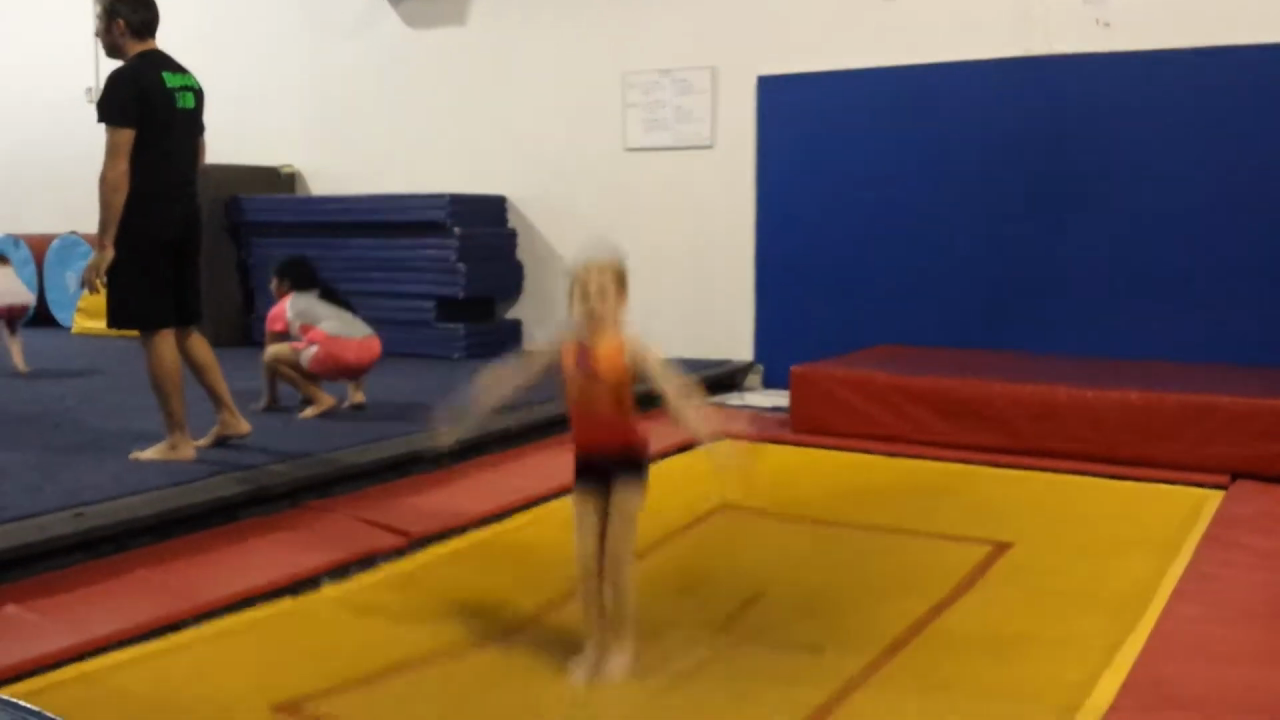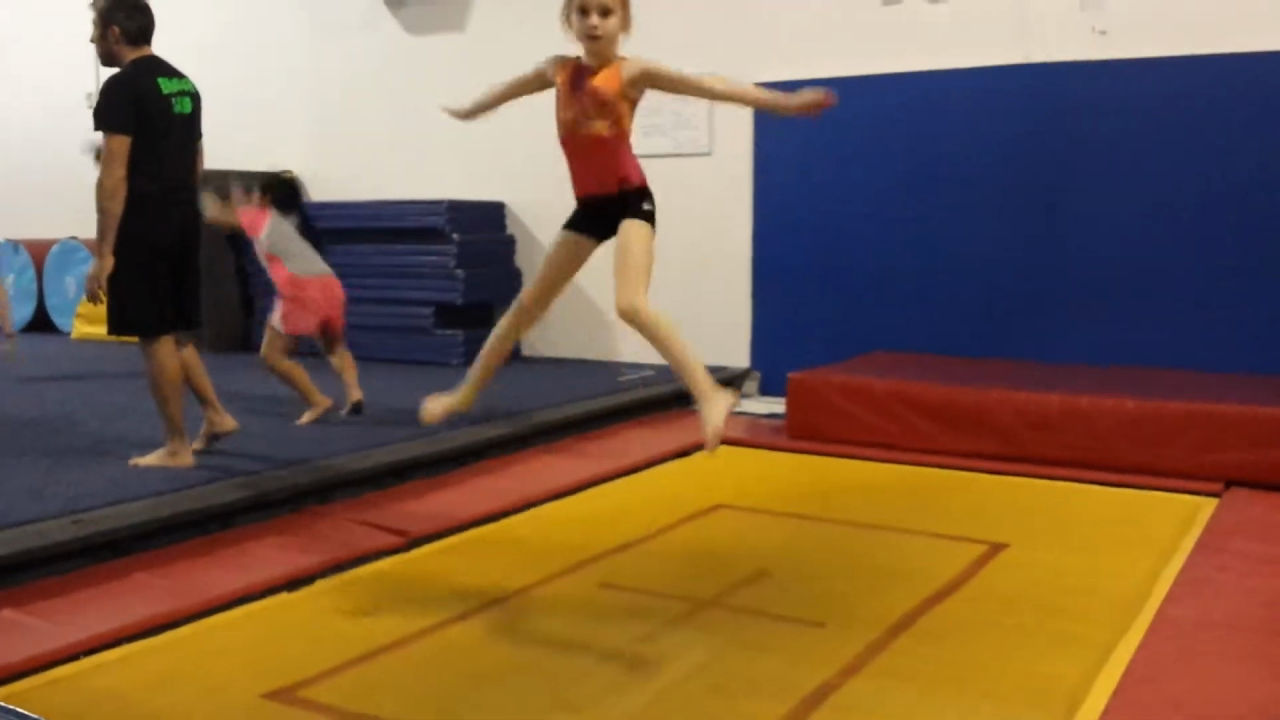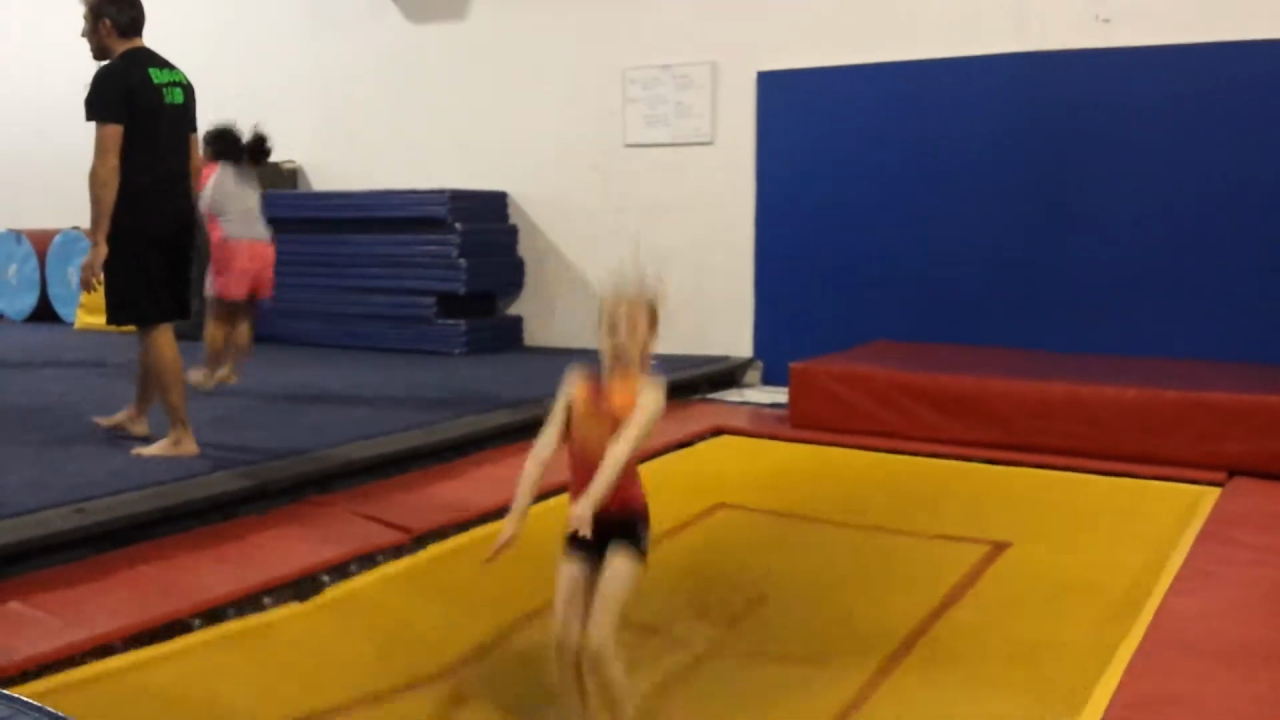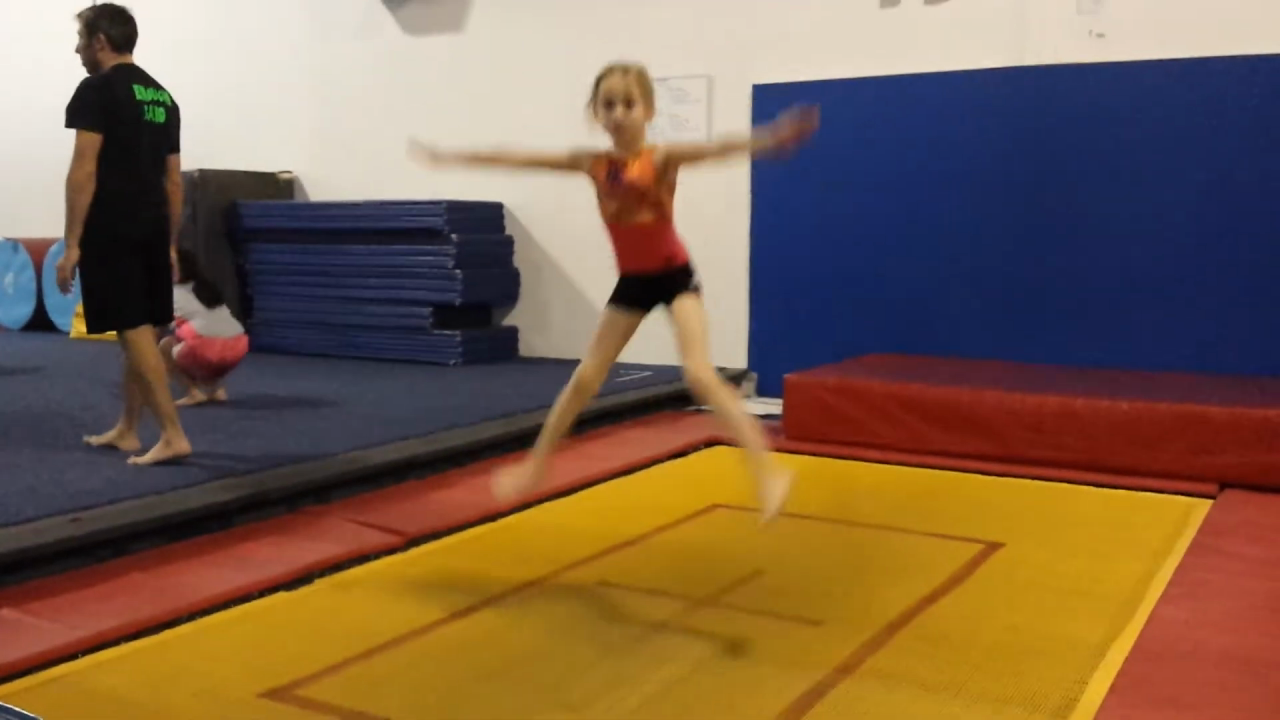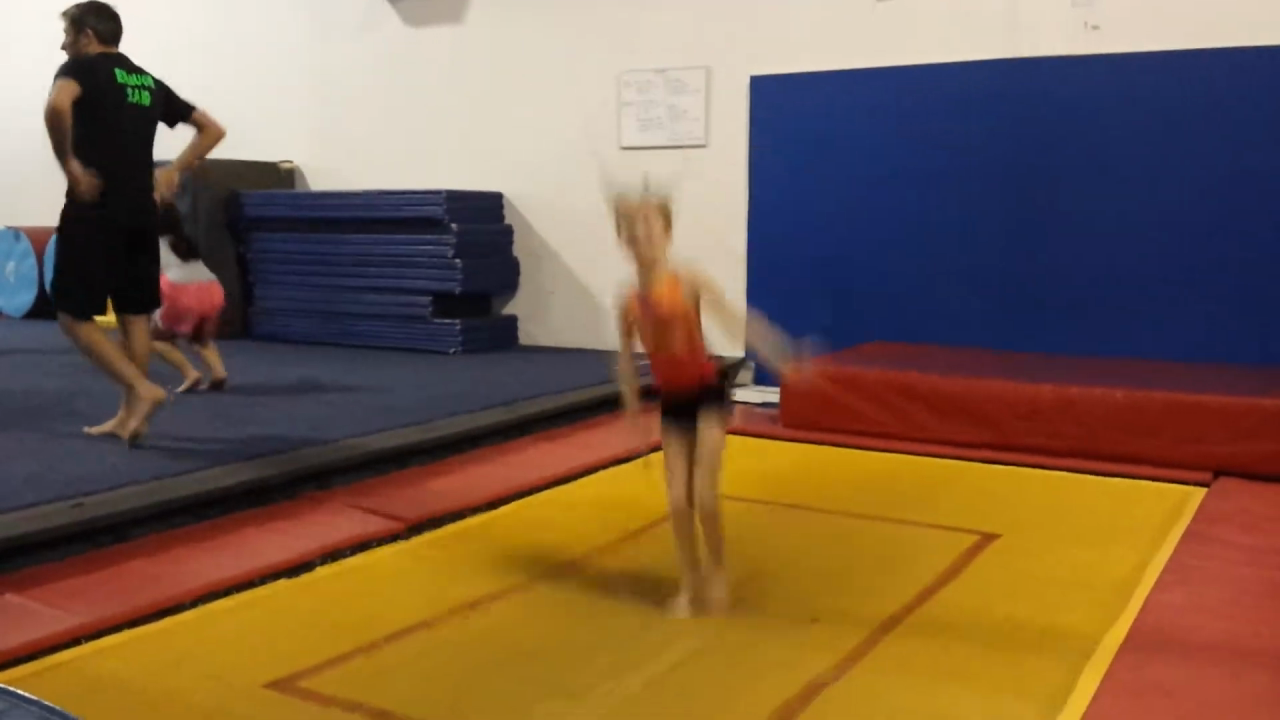
dt=0.4s
person 1, frame 1
left shoulder: (126, 81)
right shoulder: (186, 78)
left elbow: (117, 170)
left wrist: (105, 244)
left hip: (144, 224)
right hip: (184, 218)
left knee: (156, 331)
right knee: (183, 326)
left ankle: (178, 440)
right ankle: (230, 416)
person 1, frame 2
left shoulder: (122, 87)
right shoulder: (184, 83)
left elbow: (114, 177)
left wrist: (104, 253)
left hip: (144, 231)
right hip: (183, 225)
left knee: (155, 338)
right knee: (175, 333)
left ankle: (177, 447)
right ankle: (216, 414)
person 1, frame 3
left shoulder: (114, 77)
right shoulder: (177, 76)
left elbow: (107, 165)
left wrist: (98, 241)
left hip: (138, 220)
right hip: (177, 217)
left knee: (153, 327)
right knee: (158, 323)
left ankle: (180, 435)
right ankle: (137, 415)
person 1, frame 4
left shoulder: (96, 90)
right shoulder: (163, 97)
left elbow: (83, 172)
left wrist: (72, 244)
right wrist: (171, 243)
left hip: (110, 229)
right hip: (150, 229)
left knee: (134, 332)
right knee: (138, 330)
left ankle: (172, 434)
right ankle: (126, 430)
person 1, frame 5
left shoulder: (83, 69)
right shoulder: (151, 83)
left elbow: (57, 106)
right elbow: (213, 130)
left wrist: (69, 164)
right wrist: (174, 171)
left hip: (95, 211)
right hip: (140, 209)
left knee: (74, 316)
right knee: (134, 316)
left ankle: (143, 389)
right ankle: (128, 416)
person 2, frame 1
left shoulder: (630, 349)
right shoulder: (563, 348)
left elbow: (673, 388)
right elbow: (506, 377)
left wrist: (707, 430)
right wrist: (462, 415)
left hip: (625, 460)
right hip: (587, 461)
left knee: (615, 565)
right knee: (585, 564)
left ankle: (621, 642)
right ankle: (595, 645)
person 2, frame 2
left shoulder: (634, 72)
right shoulder: (558, 70)
left elbow: (707, 86)
right elbow: (515, 87)
left wrist: (785, 101)
right wrist: (471, 110)
left hip: (630, 201)
right hip: (588, 207)
left knee: (631, 305)
right knee: (527, 304)
left ankle: (711, 395)
right ankle: (464, 393)
person 2, frame 3
left shoulder: (648, 392)
right shoulder: (576, 385)
left elbow: (625, 444)
right elbow: (544, 447)
left wrist: (593, 499)
right wrist: (515, 516)
left hip: (623, 523)
right hip: (581, 524)
left knee: (596, 643)
right knee: (565, 642)
person 2, frame 4
left shoulder: (663, 158)
right shoulder: (591, 162)
left elbow: (712, 149)
right elbow: (520, 158)
left wrist: (768, 140)
right wrist: (448, 156)
left hip: (674, 277)
right hip: (631, 282)
left knee: (699, 374)
right knee: (587, 377)
left ankle: (767, 469)
right ankle: (536, 464)
person 2, frame 5
left shoulder: (689, 283)
right shoulder: (628, 302)
left elbow: (736, 319)
right elbow: (627, 357)
left wrist: (780, 357)
right wrist: (632, 405)
left hip: (707, 394)
right hip: (673, 400)
left knee: (705, 499)
right knee: (678, 503)
left ankle: (719, 571)
right ankle: (689, 584)
person 3, frame 1
left shoulder: (281, 309)
right shoulder: (322, 298)
left elbow: (269, 351)
left wrist: (270, 396)
left hip: (337, 349)
left knee: (273, 356)
left ankle: (322, 400)
right ankle: (357, 393)
person 3, frame 2
left shoulder: (260, 218)
right shoulder: (294, 220)
left elbow: (217, 216)
left wrist: (209, 201)
right wrist: (244, 203)
left hip: (300, 289)
right hip: (330, 287)
left knee: (273, 354)
right knee: (334, 345)
left ankle: (317, 401)
right ankle: (354, 392)
person 3, frame 3
left shoulder: (209, 174)
right shoulder: (247, 175)
left hip: (233, 250)
right hip: (262, 249)
left knee: (217, 316)
right knee: (241, 316)
left ankle: (209, 373)
right ankle: (229, 370)
person 3, frame 4
right shoulder: (208, 289)
left hip: (206, 345)
right hip: (238, 346)
left knee: (166, 347)
left ankle: (194, 392)
right ankle: (217, 390)
person 3, frame 5
right shoulder: (185, 244)
left hip: (181, 293)
right hip: (213, 291)
left knee: (155, 337)
right knee: (202, 339)
left ankle: (189, 372)
right ankle: (218, 372)
